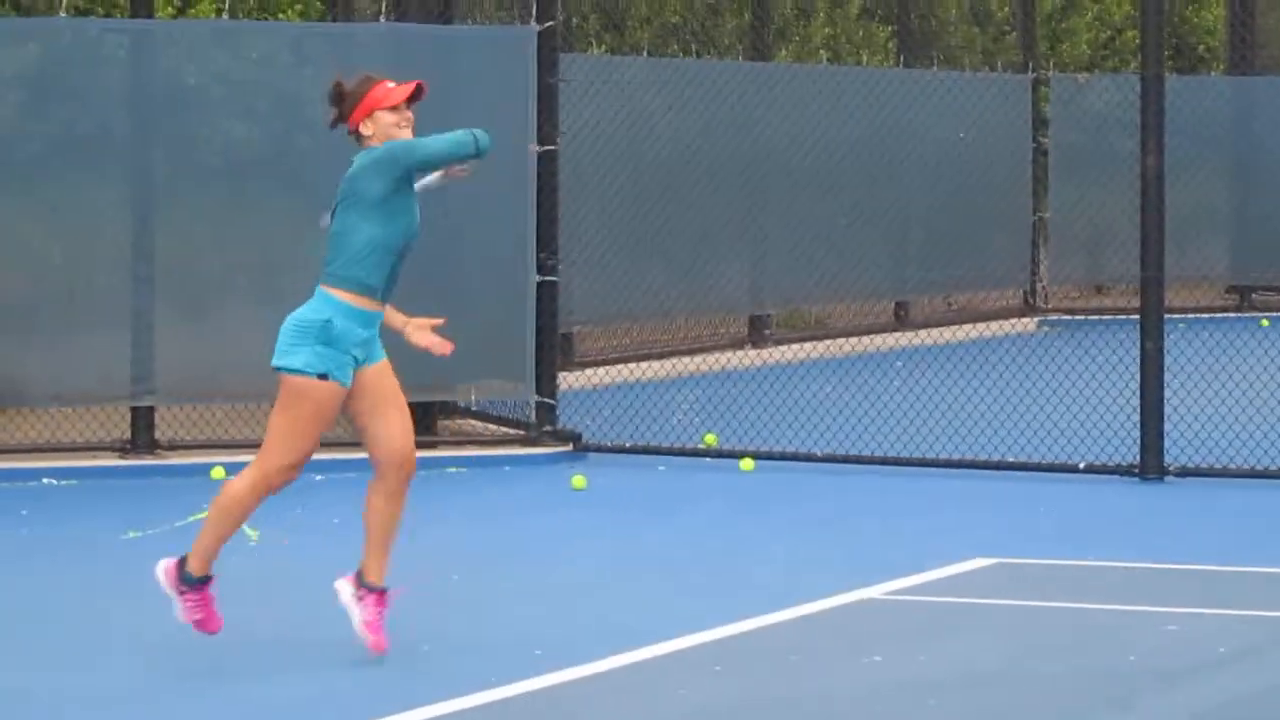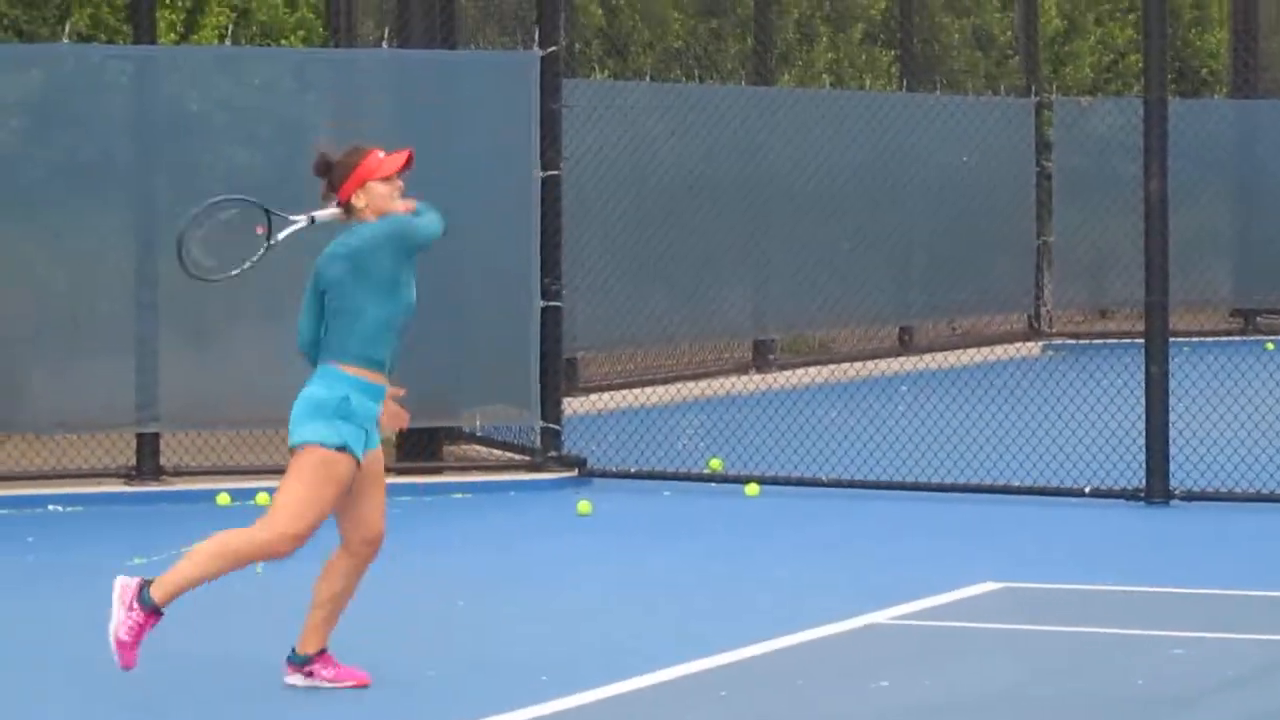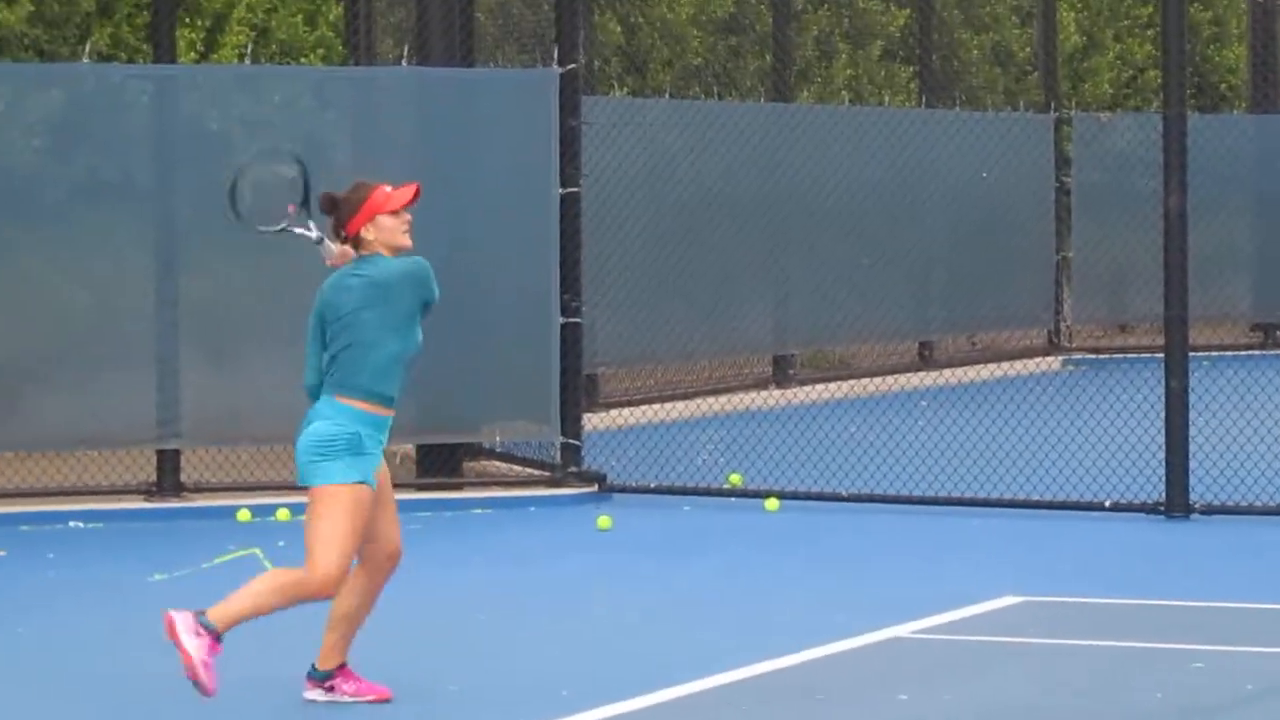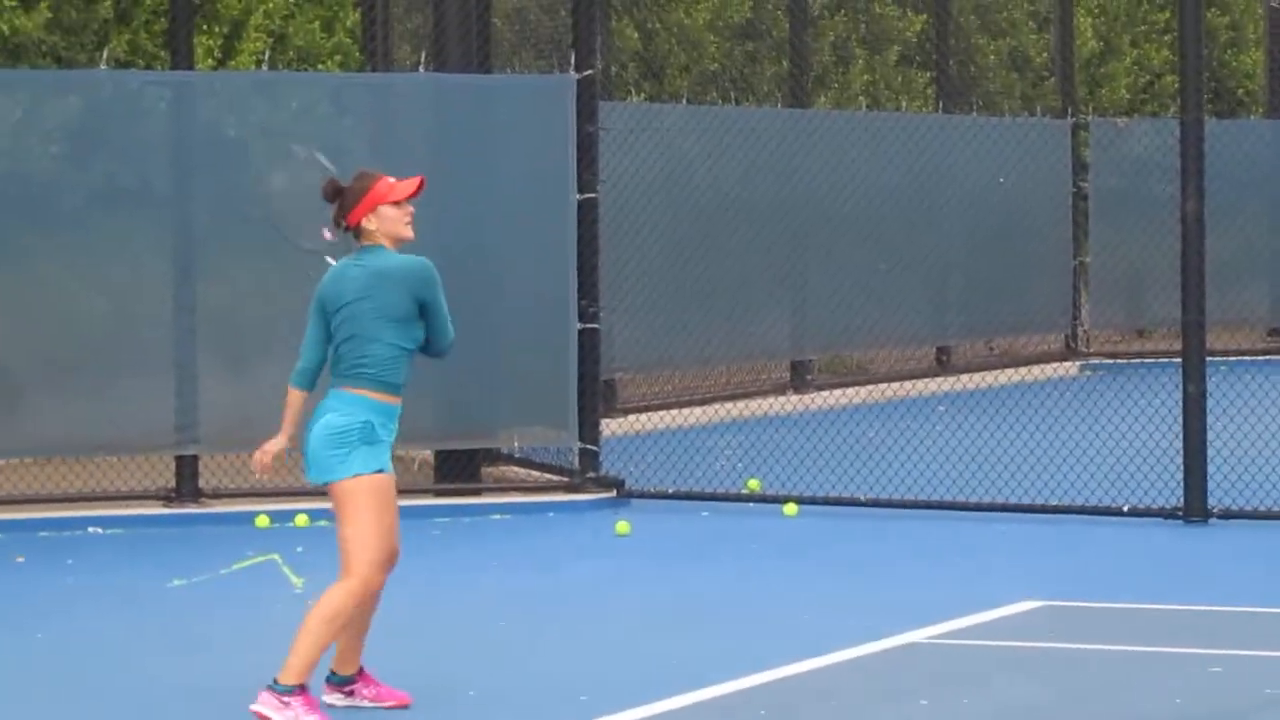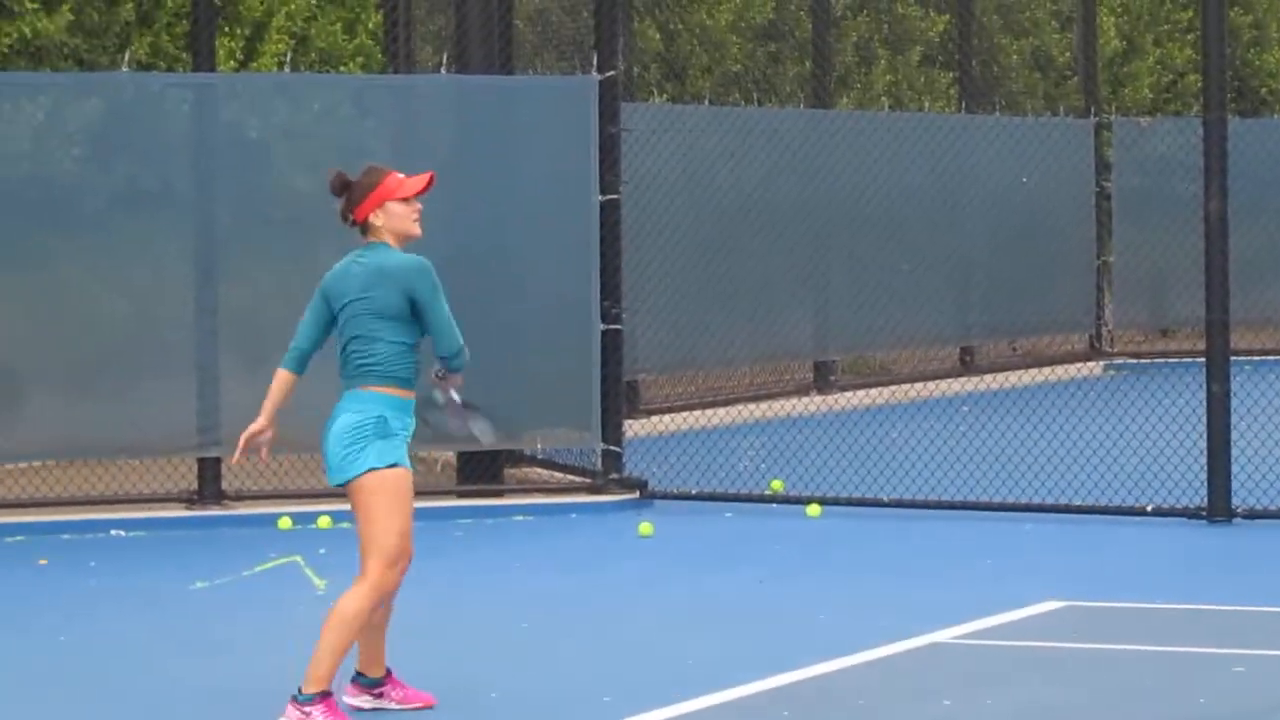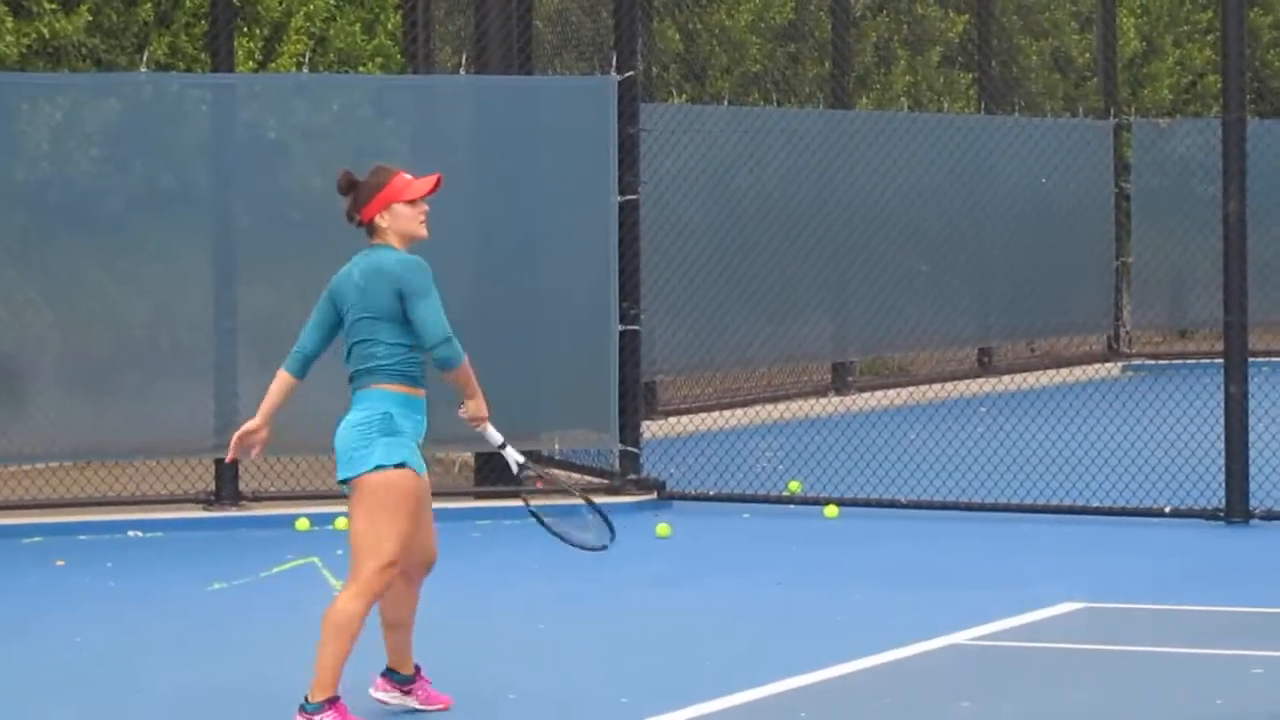
dt=0.1s
person 1, frame 1
left shoulder: (359, 180)
right shoulder: (385, 161)
right elbow: (473, 142)
left wrist: (403, 325)
right wrist: (462, 145)
left hip: (357, 336)
right hip: (327, 333)
left knee: (399, 462)
right knee: (277, 470)
left ankle: (368, 585)
right ankle: (190, 572)
person 1, frame 2
left shoulder: (331, 257)
right shoulder: (396, 239)
left elbow: (311, 346)
right elbow: (430, 225)
right wrist: (408, 211)
left hip: (351, 408)
right hip: (342, 407)
left knee: (366, 539)
right knee: (280, 535)
left ankle: (309, 658)
right ankle: (146, 597)
person 1, frame 3
left shoulder: (333, 289)
right shoulder: (414, 273)
left elbow: (317, 378)
left hip: (355, 435)
right hip: (348, 439)
left knee: (383, 555)
right knee: (323, 576)
left ankle: (329, 672)
right ankle: (204, 626)
person 1, frame 4
left shoulder: (332, 280)
right shoulder: (415, 270)
left elbow: (306, 367)
right elbow: (440, 345)
left wrist: (285, 436)
left hip: (342, 424)
right hip: (356, 431)
left knee: (381, 557)
right knee: (362, 575)
person 1, frame 5
left shoulder: (339, 274)
right shoulder: (413, 268)
left elbow: (297, 352)
right elbow: (451, 352)
left wrist: (265, 420)
right wrist: (449, 382)
left hip: (368, 425)
right hip: (375, 428)
left knee: (391, 564)
right knee: (383, 572)
person 1, frame 6
left shoulder: (346, 278)
right shoulder: (409, 269)
left elbow: (300, 356)
right elbow: (444, 349)
left wrist: (262, 419)
right wrist: (475, 397)
left hip: (382, 427)
right hip: (384, 425)
left knee: (420, 560)
right knee: (373, 575)
